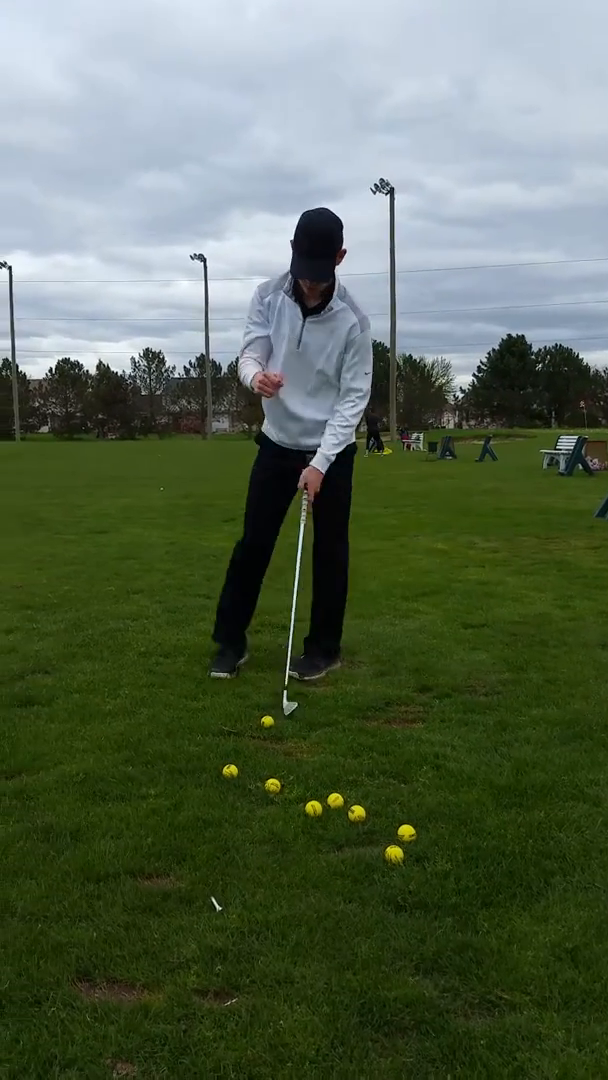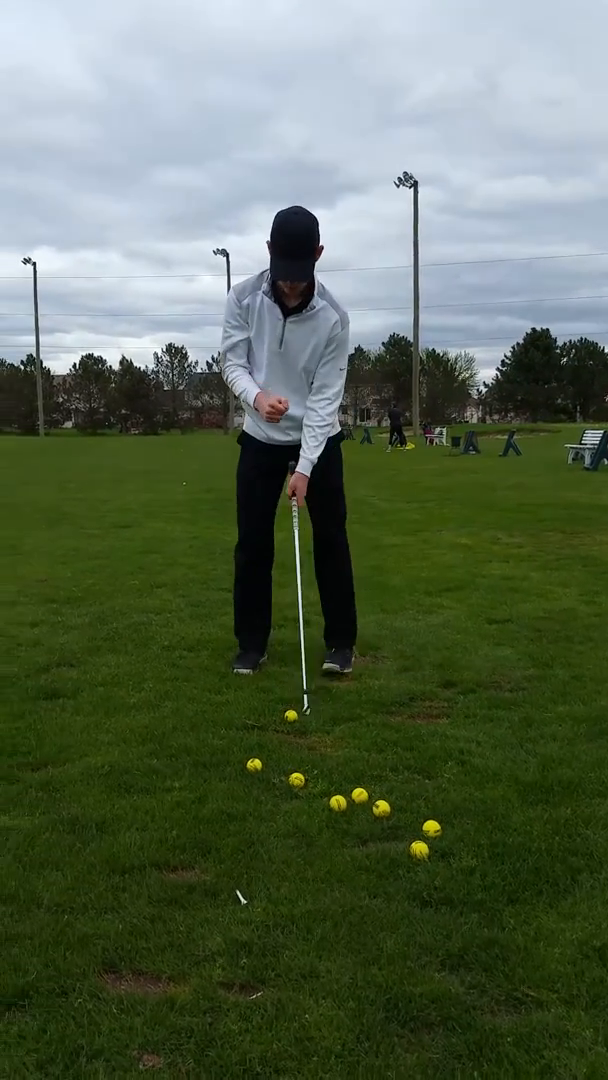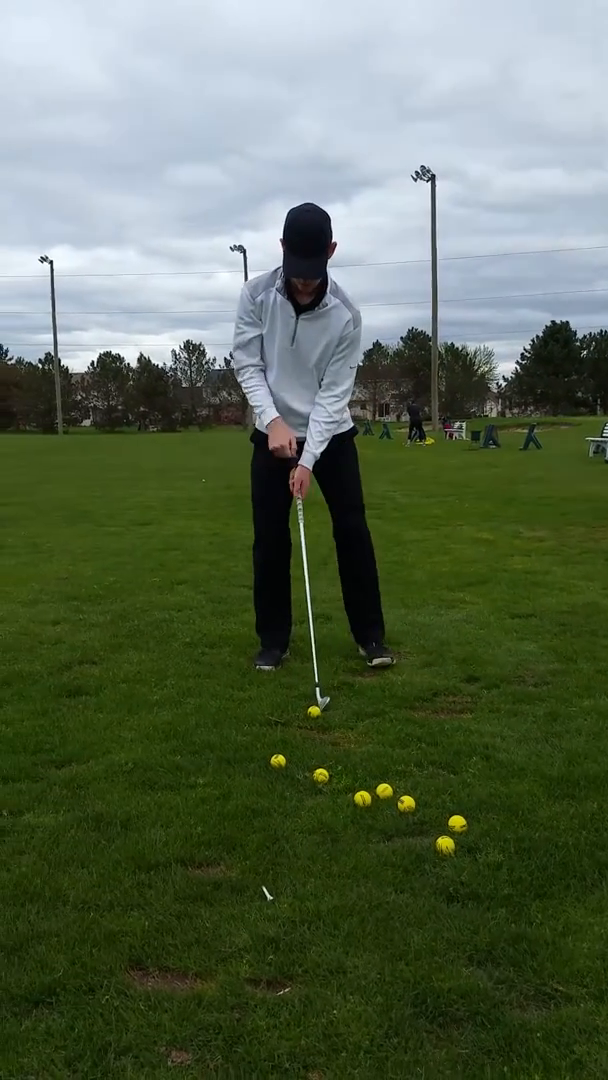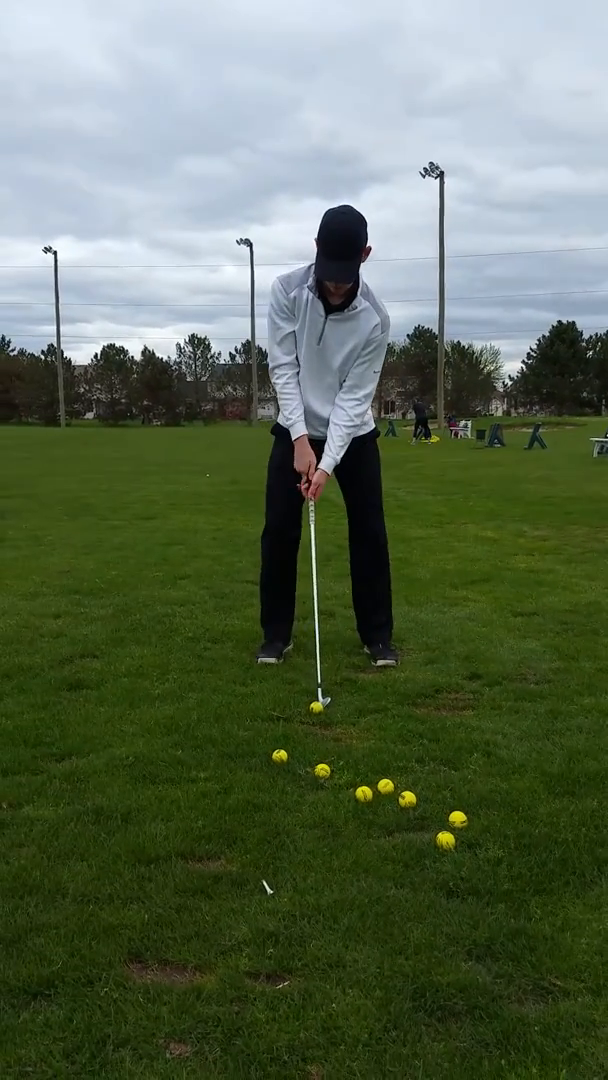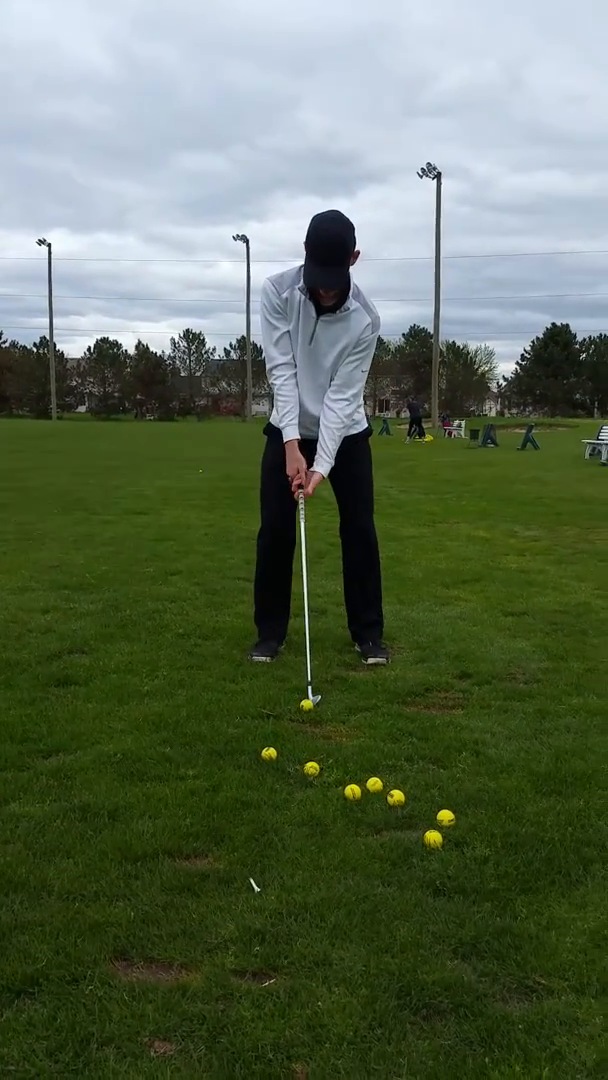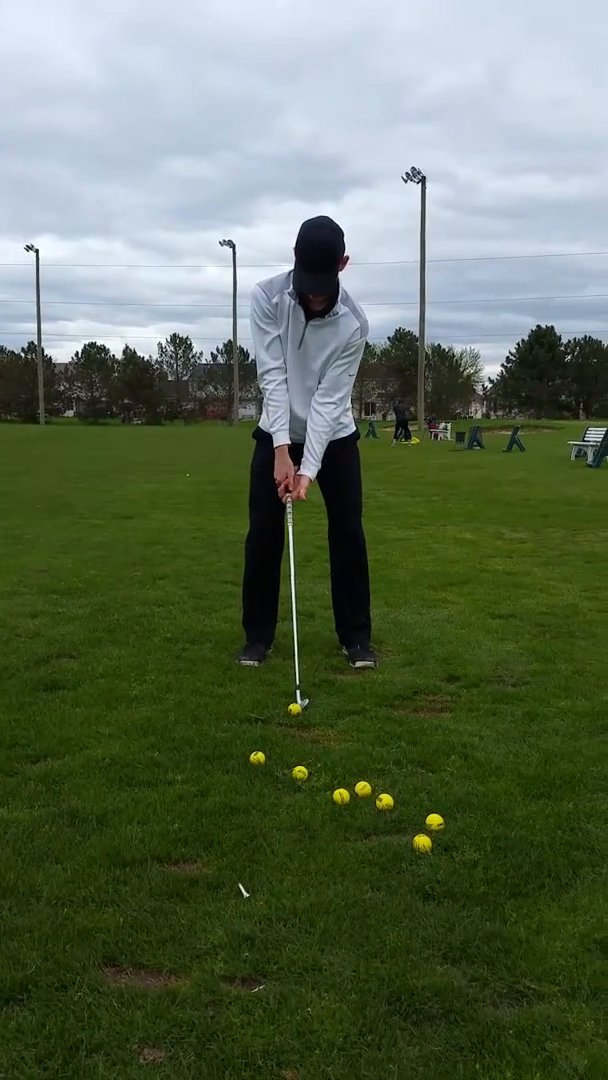
dt=0.3s
person 1, frame 1
left shoulder: (352, 321)
right shoulder: (267, 297)
left elbow: (353, 397)
right elbow: (249, 355)
left wrist: (321, 464)
right wrist: (256, 375)
left hip: (331, 448)
right hip: (277, 441)
left knee: (328, 550)
right knee: (253, 543)
left ankle: (323, 648)
right ankle: (230, 643)
person 1, frame 2
left shoulder: (332, 317)
right shoulder: (243, 298)
left elbow: (326, 395)
right elbow: (232, 362)
left wrist: (305, 466)
right wrist: (255, 395)
left hip: (318, 441)
right hip: (261, 439)
left knee: (330, 539)
right knee: (252, 542)
left ankle: (341, 640)
right ankle: (251, 642)
person 1, frame 3
left shoulder: (345, 315)
right shoulder: (256, 294)
left elbow: (334, 392)
right elbow: (245, 365)
left wrist: (308, 459)
right wrist: (273, 421)
left hip: (332, 435)
right hip: (274, 433)
left knee: (352, 531)
right knee: (269, 539)
left ankle: (370, 634)
right ankle: (273, 639)
person 1, frame 4
left shoulder: (374, 318)
right shoulder: (287, 290)
left elbow: (355, 395)
right elbow: (282, 367)
left wrist: (328, 464)
right wrist: (300, 438)
left hip: (353, 436)
right hip: (295, 433)
left knee: (369, 532)
right knee: (278, 531)
left ankle: (377, 634)
right ankle: (276, 633)
person 1, frame 5
left shoulder: (364, 319)
right shoulder: (278, 291)
left elbow: (343, 396)
right elbow: (280, 370)
left wrist: (322, 467)
right wrist: (292, 445)
left hip: (346, 433)
right hip: (288, 431)
left knee: (359, 530)
right knee: (275, 530)
left ankle: (368, 632)
right ankle: (270, 630)
person 1, frame 6
left shoulder: (353, 323)
right shoulder: (267, 296)
left elbow: (329, 399)
right elbow: (272, 376)
left wrist: (309, 470)
right wrist: (283, 450)
left hip: (334, 436)
right hip: (277, 434)
left knee: (347, 533)
right knee: (263, 534)
left ankle: (356, 635)
right ankle: (258, 634)
